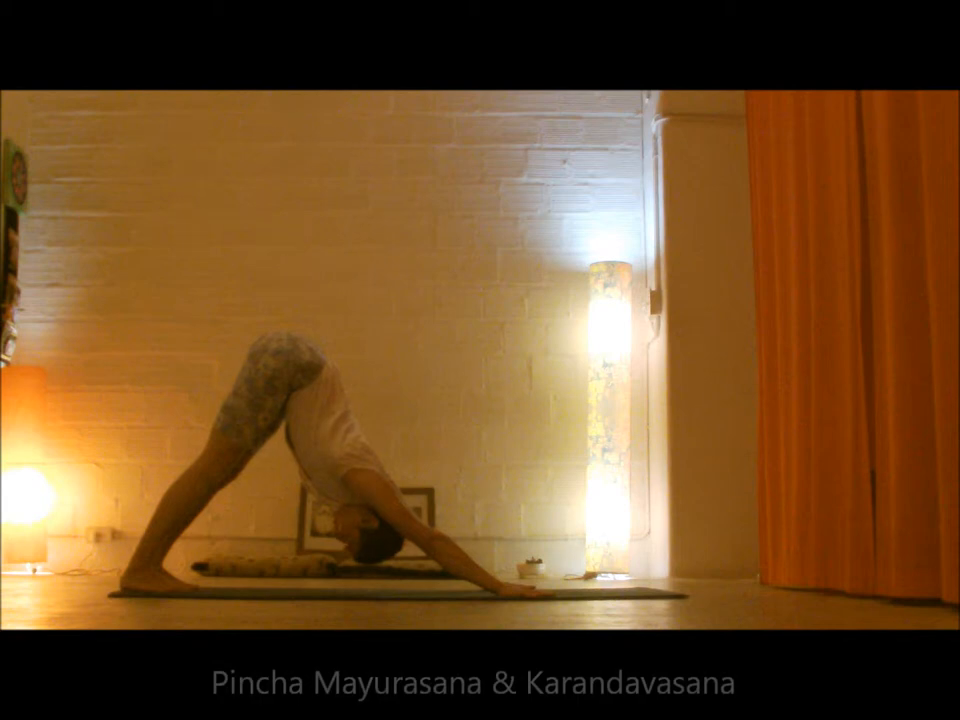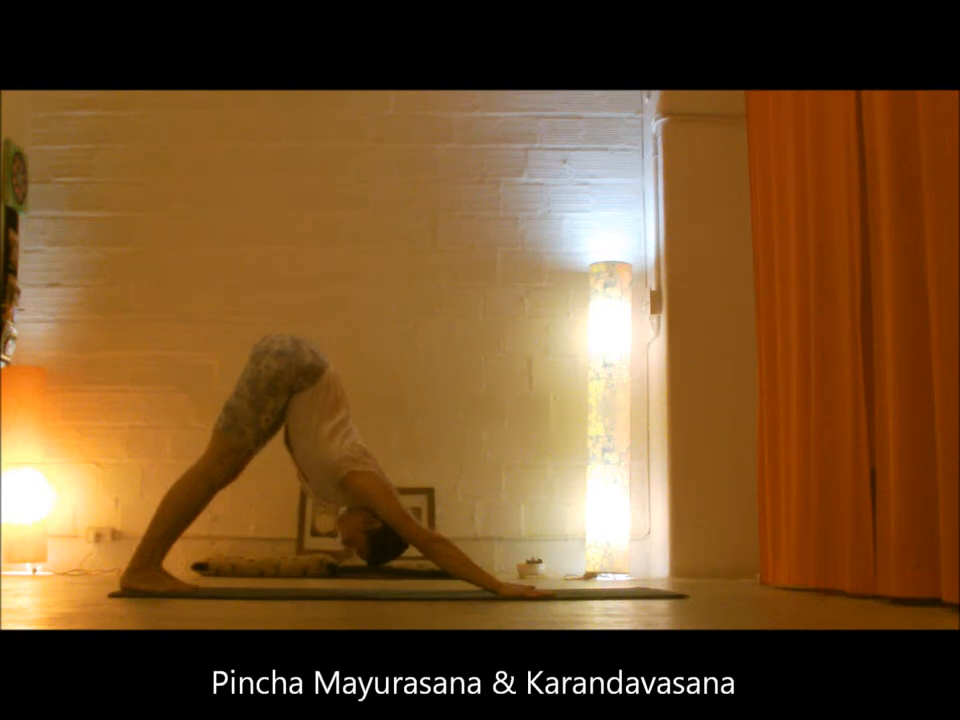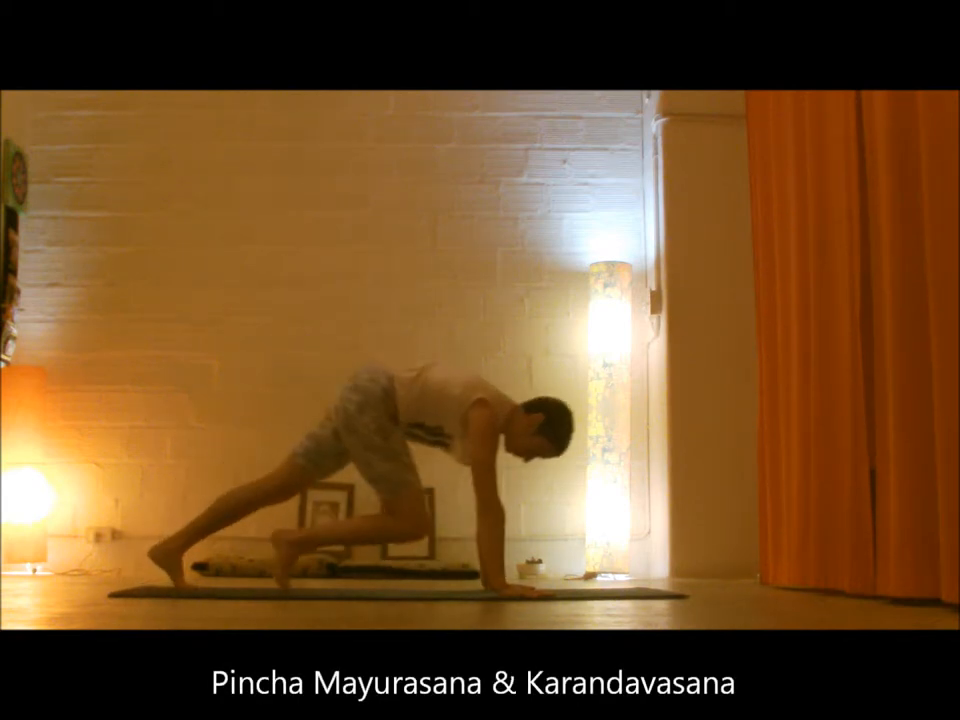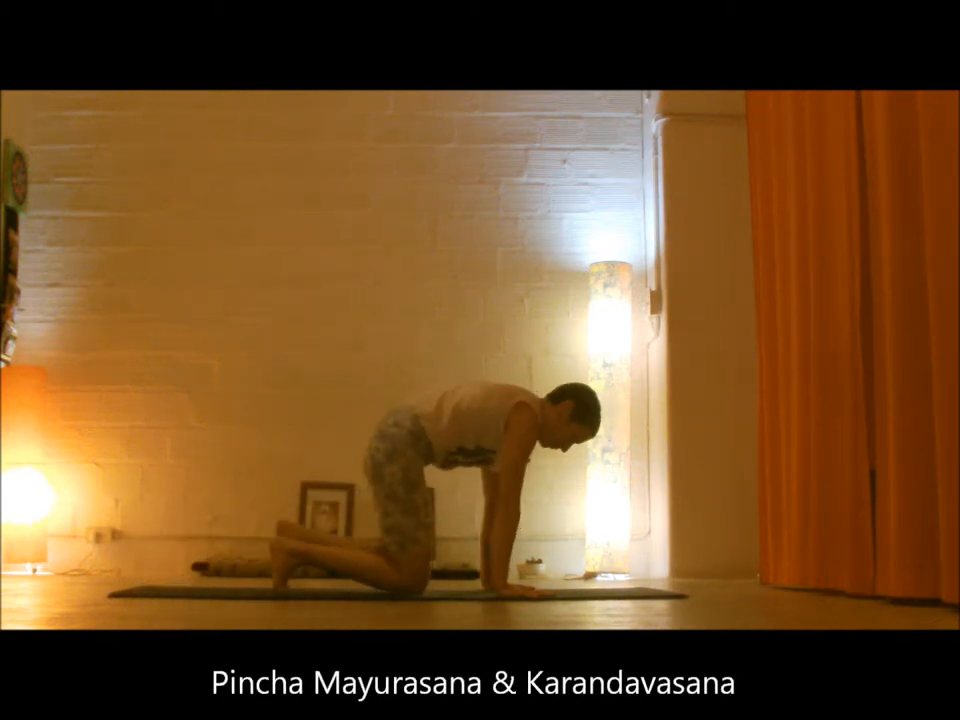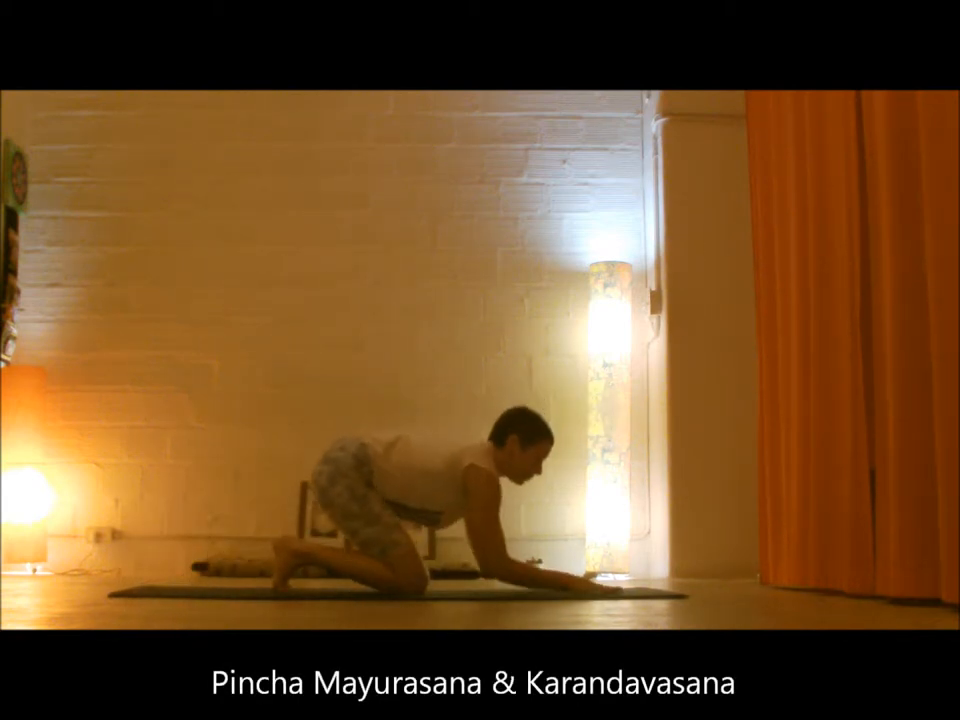
dt=1s
person 1, frame 1
right shoulder: (361, 480)
left elbow: (429, 539)
right elbow: (431, 540)
left hip: (291, 370)
right hip: (283, 359)
left knee: (225, 471)
right knee: (212, 468)
left ankle: (150, 567)
right ankle: (140, 568)
person 1, frame 2
left shoulder: (368, 491)
right shoulder: (361, 483)
left elbow: (426, 541)
right elbow: (429, 540)
left hip: (291, 372)
right hip: (285, 364)
left knee: (225, 473)
right knee: (214, 468)
left ankle: (150, 566)
right ankle: (140, 568)
person 1, frame 3
left shoulder: (496, 416)
right shoulder: (487, 415)
left elbow: (486, 506)
right elbow: (489, 505)
left wrist: (491, 576)
right wrist: (497, 581)
left hip: (365, 401)
right hip: (370, 401)
left knee: (275, 486)
right knee: (412, 524)
left ankle: (172, 548)
right ankle: (298, 541)
person 1, frame 4
left shoulder: (504, 423)
right shoulder: (527, 416)
left elbow: (493, 506)
right elbow: (508, 505)
left wrist: (489, 577)
right wrist: (501, 582)
left hip: (393, 440)
right hip: (399, 447)
left knee: (406, 561)
right knee: (411, 580)
left ankle: (298, 537)
right ankle: (295, 551)
person 1, frame 5
left shoulder: (475, 464)
right shoulder: (482, 475)
left elbow: (488, 561)
right elbow: (495, 564)
left wrist: (557, 582)
right wrist: (569, 581)
left hip: (346, 466)
right hip: (345, 472)
left knee: (406, 573)
right knee: (411, 581)
left ankle: (300, 551)
right ankle: (300, 552)
